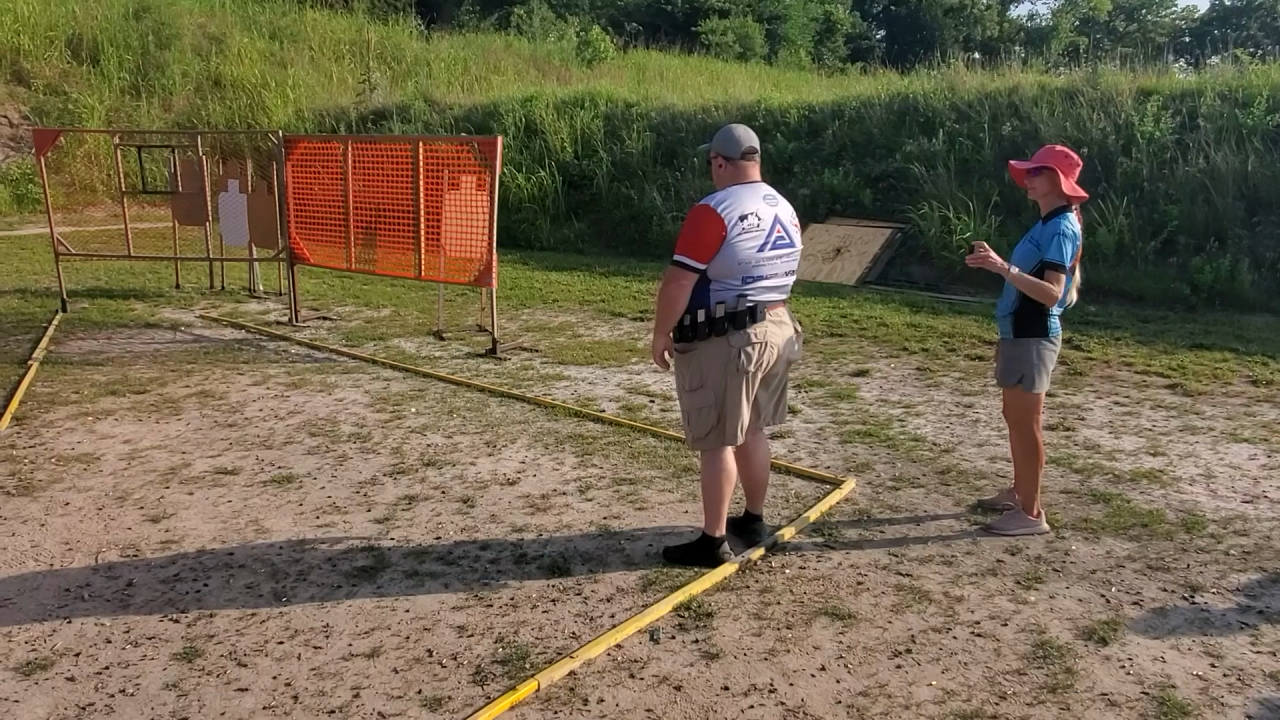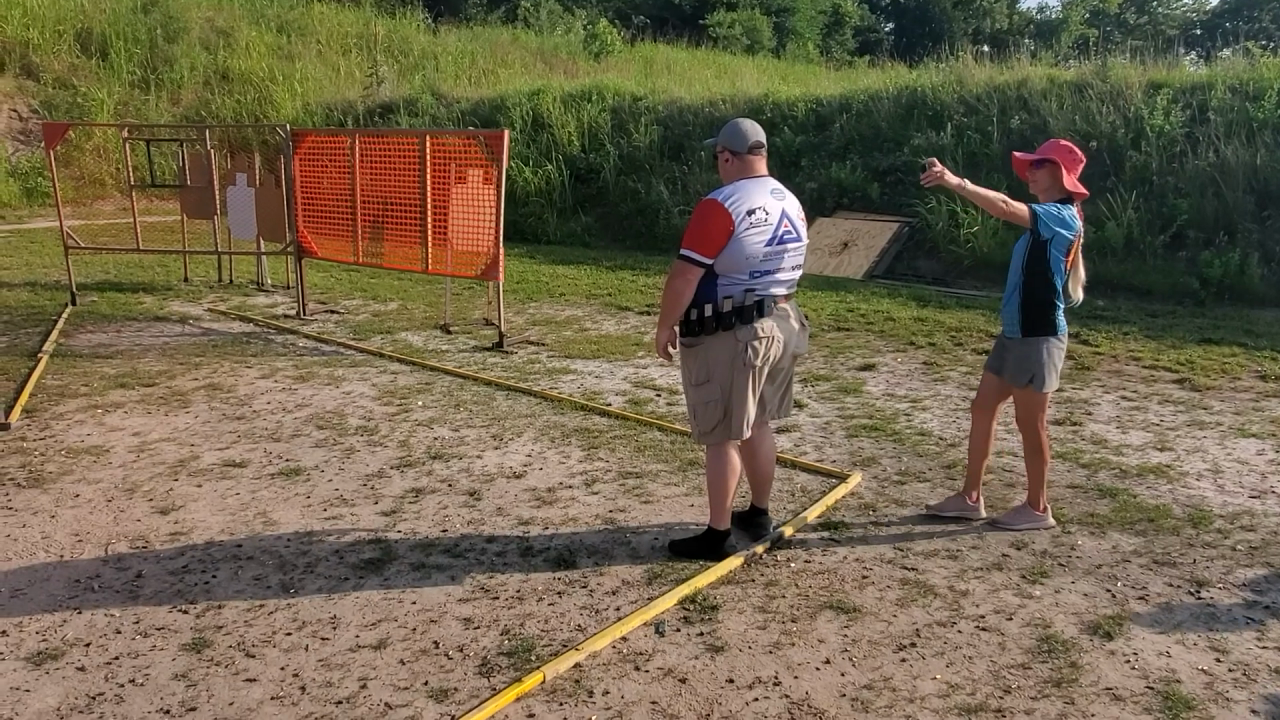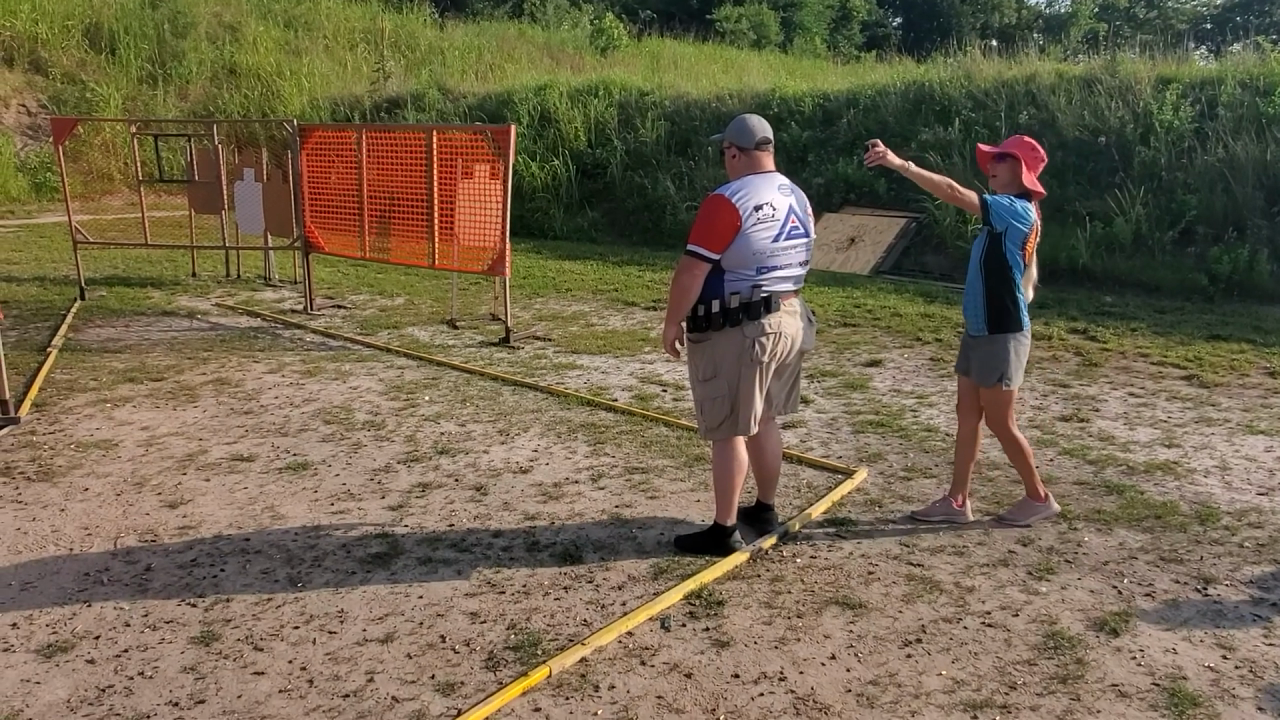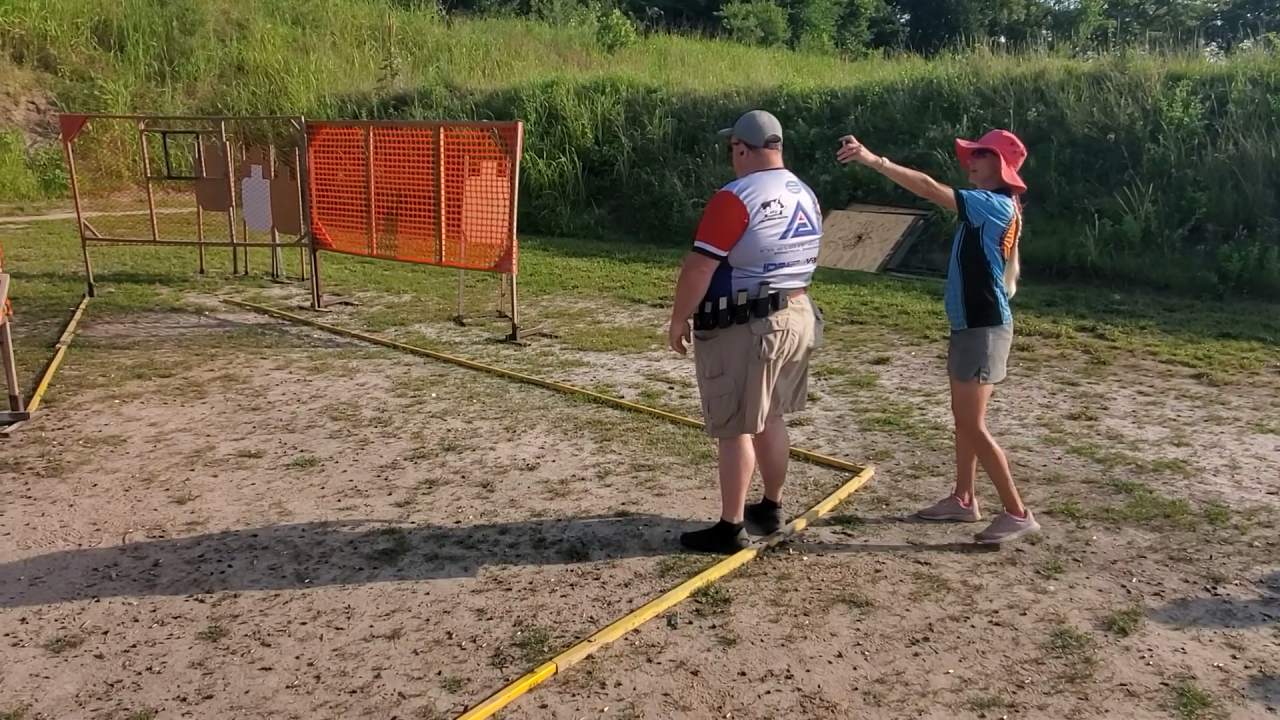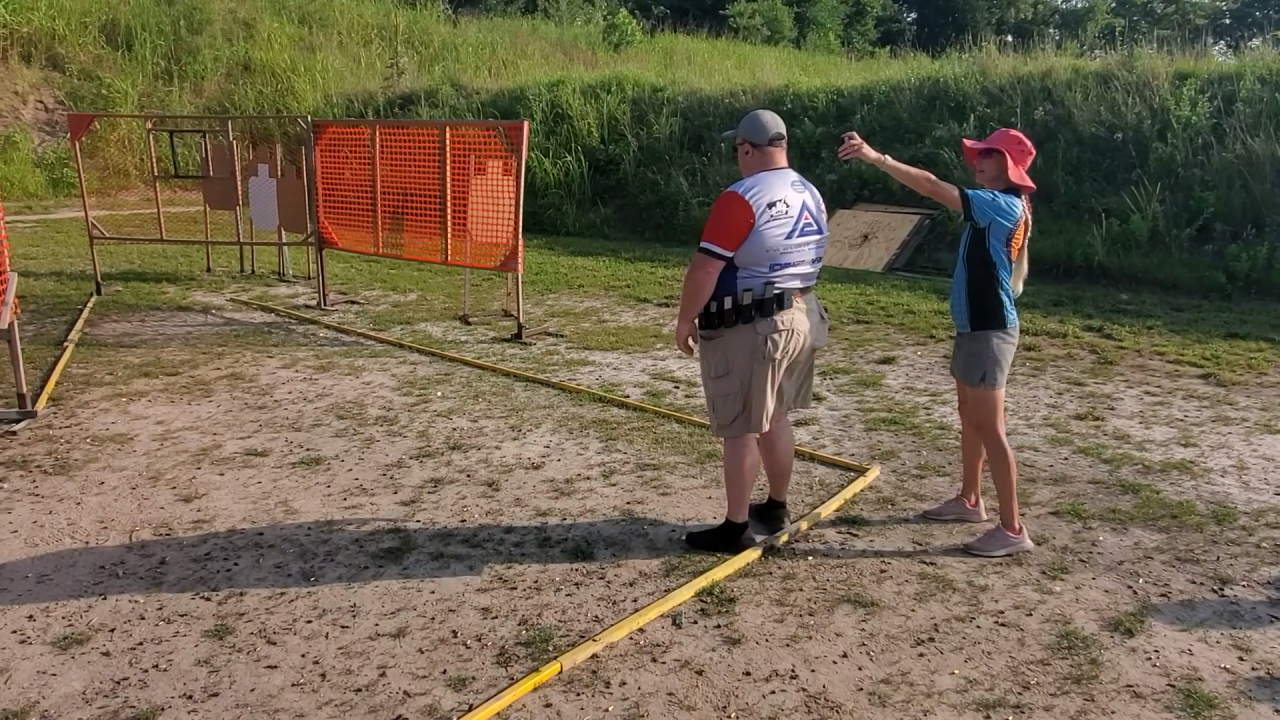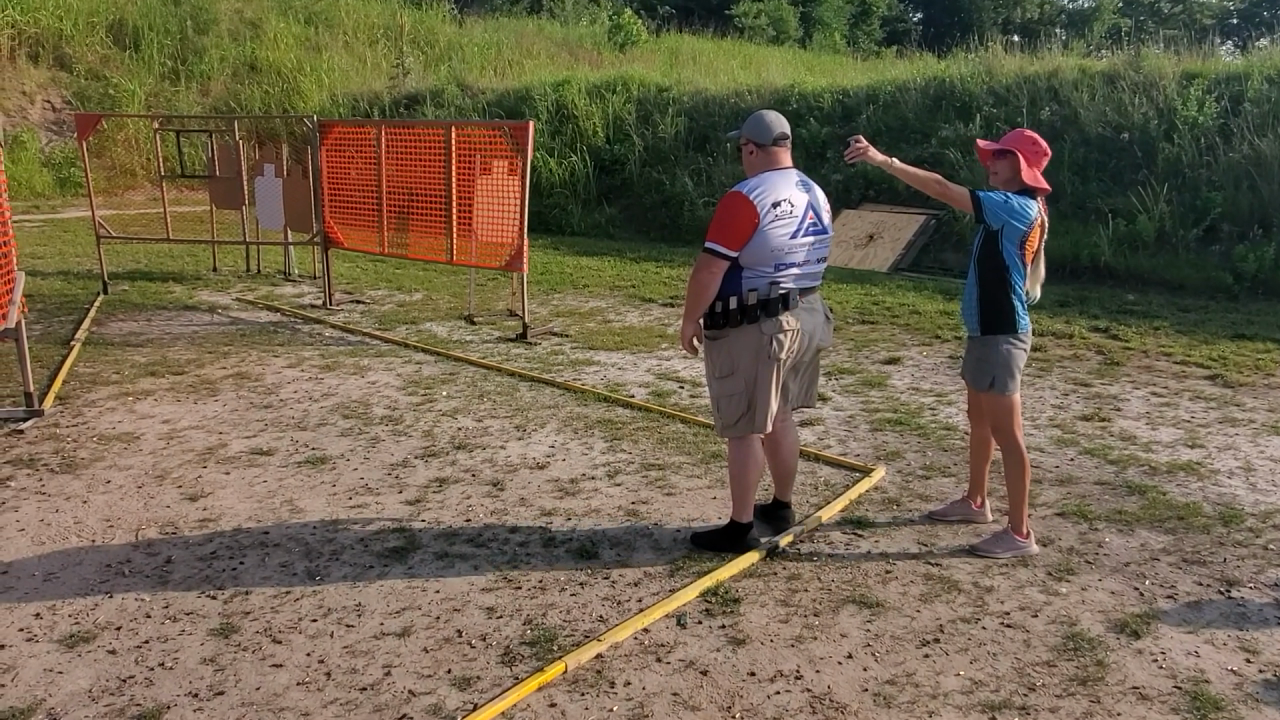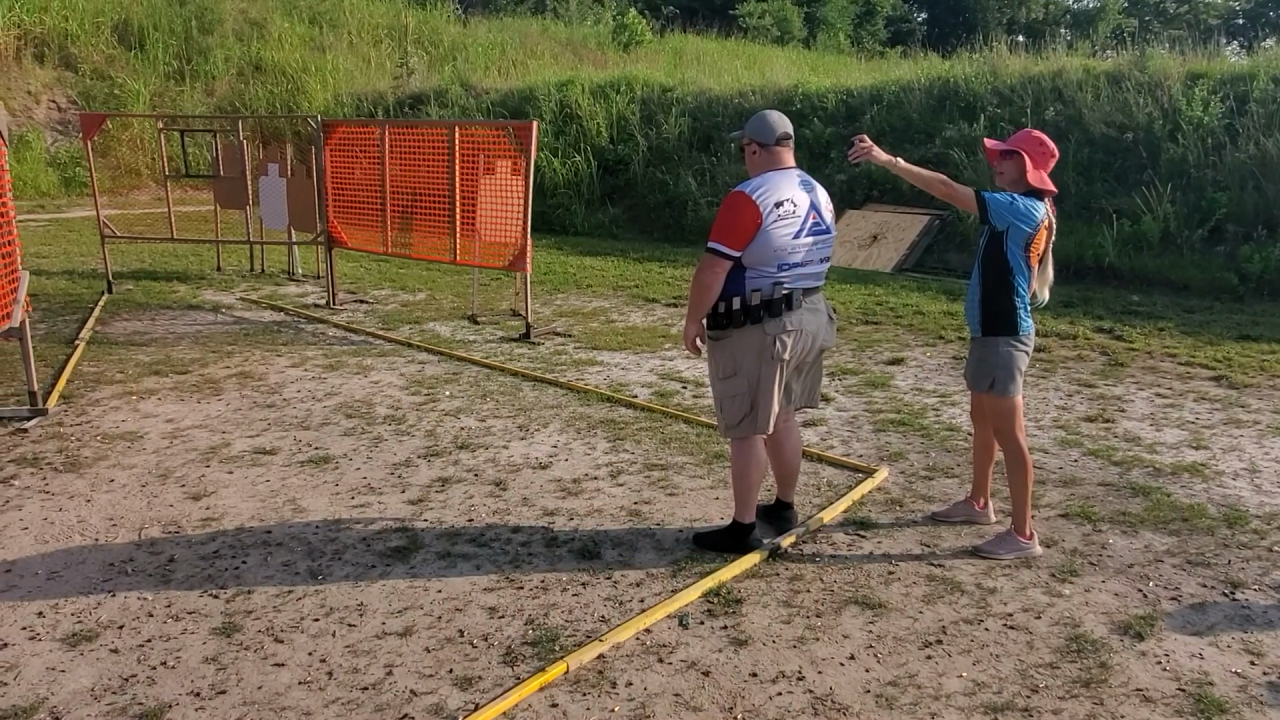
dt=0.5s
person 1, frame 1
left shoulder: (713, 211)
right shoulder: (785, 210)
left elbow: (678, 281)
left wrist: (661, 334)
left hip: (722, 341)
right hip: (776, 329)
left knee: (717, 442)
right knee: (751, 430)
left ankle: (713, 541)
right ankle: (753, 519)
person 1, frame 2
left shoulder: (721, 205)
right shoulder: (791, 204)
left elbow: (685, 275)
left wrist: (665, 326)
left hip: (729, 334)
right hip: (780, 325)
left knee: (722, 435)
right knee: (757, 424)
left ankle: (718, 534)
right ankle: (759, 514)
person 1, frame 3
left shoulder: (728, 201)
right shoulder: (799, 199)
left elbow: (692, 271)
left wrist: (673, 323)
left hip: (736, 330)
right hip: (789, 320)
left knee: (729, 431)
right knee: (763, 420)
left ankle: (724, 531)
right ankle: (765, 510)
person 1, frame 4
left shoulder: (736, 197)
right shoulder: (806, 196)
left elbow: (699, 267)
left wrist: (679, 318)
left hip: (744, 327)
right hip: (798, 316)
left knee: (735, 428)
right knee: (770, 418)
left ankle: (731, 527)
right ankle: (771, 508)
person 1, frame 5
left shoulder: (741, 198)
right shoulder: (811, 195)
left elbow: (705, 268)
left wrist: (686, 319)
left hip: (749, 327)
right hip: (802, 316)
left knee: (740, 428)
right knee: (775, 417)
left ankle: (736, 527)
right ankle: (776, 507)
person 1, frame 6
left shoulder: (746, 197)
right shoulder: (816, 195)
left elbow: (710, 268)
left wrist: (690, 320)
left hip: (754, 327)
right hip: (807, 316)
left knee: (745, 429)
right knee: (779, 418)
left ankle: (740, 527)
right ankle: (781, 507)
person 1, frame 7
left shoulder: (749, 197)
right shoulder: (819, 194)
left elbow: (713, 268)
left wrist: (694, 320)
left hip: (757, 328)
right hip: (810, 316)
left knee: (747, 429)
right knee: (782, 417)
left ankle: (743, 528)
right ankle: (784, 507)
person 2, frame 1
left shoulder: (1063, 228)
right shoulder: (1046, 223)
left elbow: (1051, 293)
left wrist: (1003, 267)
right wrist: (996, 263)
left hip: (1034, 338)
right hip: (1019, 334)
left knee: (1027, 425)
right knee: (1014, 419)
left ankle: (1031, 513)
right ankle: (1019, 491)
person 2, frame 2
left shoulder: (1062, 217)
right shoulder: (1045, 220)
left elbow: (1006, 208)
left wrist: (954, 182)
left hip: (1039, 338)
right hip: (1015, 333)
left knee: (1030, 424)
right knee: (982, 410)
left ankle: (1037, 508)
right ankle: (970, 496)
person 2, frame 3
left shoulder: (1017, 211)
right shoulder: (1005, 213)
left elbow: (953, 193)
left wrist: (899, 163)
left hip: (1002, 335)
right hip: (979, 331)
left knee: (1000, 422)
right knee: (967, 415)
left ankle: (1038, 498)
right ankle: (957, 501)
person 2, frame 4
left shoulder: (995, 205)
right shoulder: (990, 206)
left elbow: (929, 188)
left wrist: (874, 160)
left hip: (984, 329)
right hip: (968, 326)
left knee: (973, 425)
right knee: (962, 417)
left ankle: (1016, 513)
right ankle: (964, 499)
person 2, frame 5
left shoulder: (1004, 205)
right shoulder: (995, 206)
left elbow: (933, 187)
left wrist: (875, 158)
left hip: (990, 331)
right hip: (974, 327)
left knee: (989, 429)
right knee: (969, 418)
left ankle: (1012, 529)
right ankle: (969, 500)
person 2, frame 6
left shoulder: (1018, 208)
right shoulder: (1013, 208)
left elbow: (943, 189)
left wrist: (884, 160)
left hip: (1002, 335)
right hip: (986, 330)
left knee: (1006, 432)
right knee: (979, 419)
left ankle: (1020, 532)
right ankle: (975, 501)
person 2, frame 7
left shoulder: (1023, 209)
right shoulder: (1021, 209)
left elbow: (947, 190)
left wrist: (887, 160)
left hip: (1004, 335)
right hip: (991, 330)
left knee: (1008, 433)
right knee: (982, 420)
left ankle: (1023, 534)
right ankle: (978, 502)
